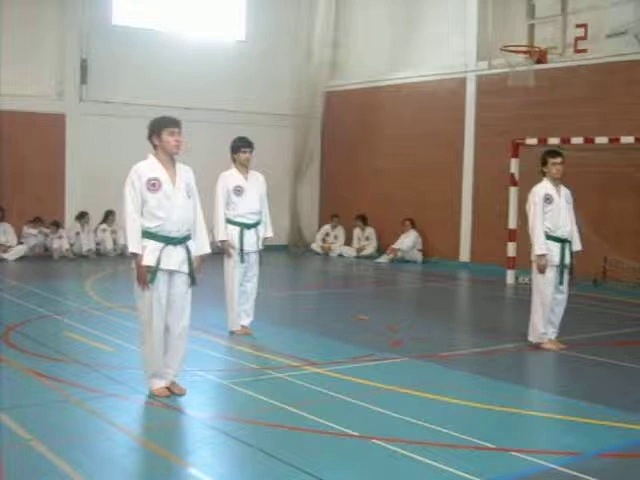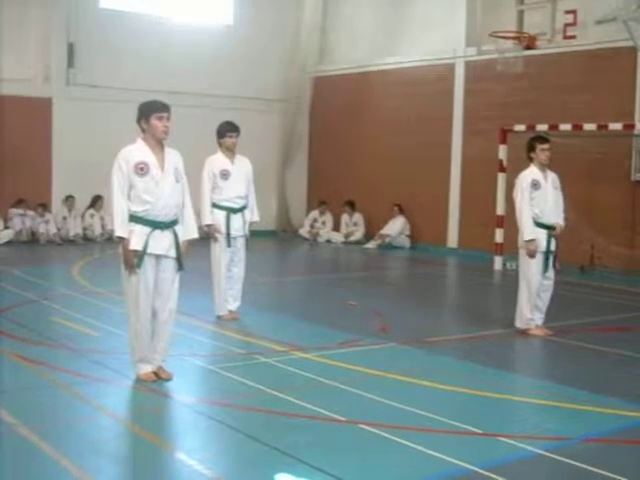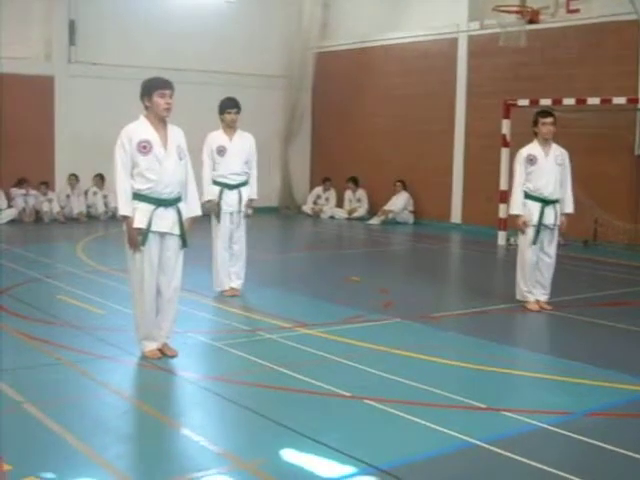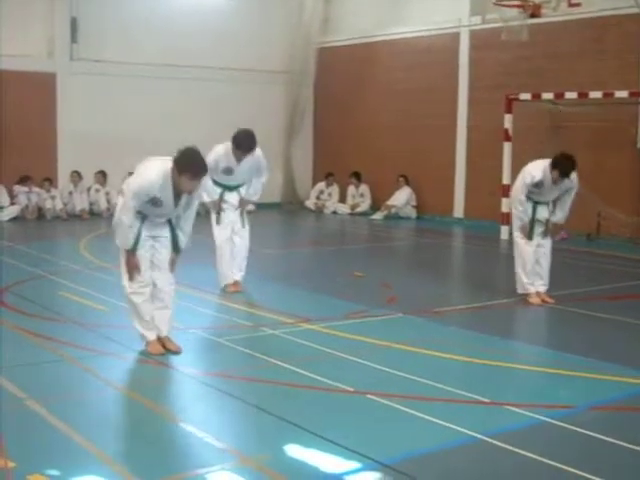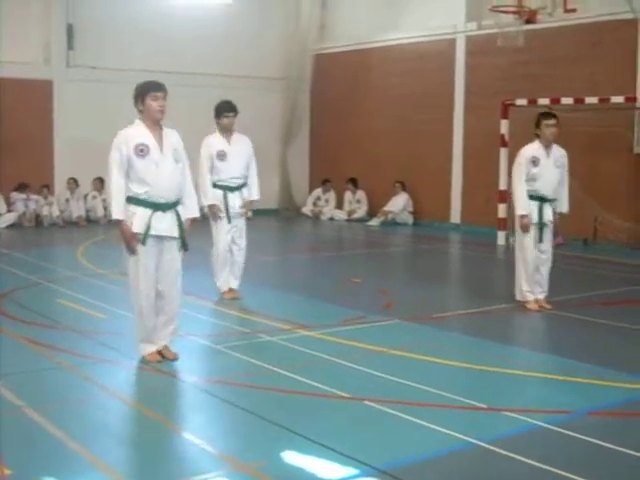
dt=1s
person 1, frame 1
left shoulder: (186, 173)
right shoulder: (141, 171)
left elbow: (196, 213)
right elbow: (133, 215)
left wrist: (198, 253)
right wrist: (139, 258)
left hip: (182, 253)
right hip: (153, 253)
left knee: (179, 320)
right knee: (154, 320)
left ankle: (170, 375)
right ankle: (156, 378)
person 1, frame 2
left shoulder: (175, 157)
right shoulder: (128, 155)
left elbow: (184, 198)
right elbow: (120, 199)
left wrist: (185, 238)
right wrist: (125, 242)
left hip: (169, 238)
right hip: (141, 237)
left knee: (166, 304)
right knee: (141, 304)
left ankle: (157, 360)
right ankle: (143, 363)
person 1, frame 3
left shoulder: (178, 134)
right shoulder: (131, 133)
left elbow: (187, 175)
right elbow: (123, 178)
left wrist: (189, 215)
right wrist: (129, 220)
left hip: (173, 215)
right hip: (144, 215)
left knee: (171, 282)
right knee: (145, 282)
left ankle: (162, 337)
right ankle: (148, 341)
person 1, frame 4
left shoulder: (193, 187)
right shoulder: (148, 179)
left elbow: (186, 219)
right elbow: (125, 216)
left wrist: (176, 251)
right wrist: (130, 253)
left hip: (164, 224)
right hip: (137, 222)
left knee: (165, 280)
right knee: (139, 282)
left ankle: (163, 332)
right ankle: (151, 335)
person 1, frame 5
left shoulder: (173, 137)
right shoulder: (126, 137)
left elbow: (185, 178)
right elbow: (117, 180)
left wrist: (188, 217)
right wrist: (122, 223)
left hip: (171, 219)
right hip: (142, 220)
left knee: (171, 287)
right knee: (145, 288)
left ankle: (163, 341)
right ankle: (148, 344)
person 2, frame 1
left shoulder: (259, 179)
right shoulder: (225, 178)
left elbow: (264, 207)
right elbow: (219, 209)
left wrist: (265, 233)
right wrist: (222, 238)
left hip: (253, 234)
right hip: (234, 233)
left knee: (251, 280)
right knee: (234, 280)
left ankle: (245, 321)
right ankle: (235, 324)
person 2, frame 2
left shoulder: (245, 163)
right shoulder: (212, 162)
left elbow: (250, 192)
right elbow: (206, 193)
left wrist: (252, 218)
right wrist: (208, 222)
left hip: (240, 218)
right hip: (221, 217)
left knee: (238, 265)
right knee: (221, 265)
left ankle: (232, 306)
right ankle: (222, 308)
person 2, frame 3
left shoulder: (248, 139)
right shoulder: (212, 138)
left elbow: (253, 170)
right elbow: (207, 170)
left wrist: (251, 197)
right wrist: (209, 198)
left hip: (240, 194)
right hip: (220, 194)
left knee: (238, 242)
right knee: (221, 242)
left ankle: (236, 283)
right ankle: (224, 284)
person 2, frame 4
left shoulder: (257, 154)
right shoulder: (219, 153)
left elbow: (261, 176)
left wrist: (249, 197)
right wrist: (213, 199)
left hip: (240, 196)
right hip: (220, 195)
left knee: (241, 236)
right knee: (222, 237)
left ankle: (236, 277)
right ankle: (228, 279)
person 2, frame 5
left shoulder: (245, 141)
right shoulder: (210, 142)
left elbow: (252, 170)
right elbow: (204, 174)
left wrist: (251, 199)
right wrist: (210, 203)
left hip: (240, 197)
right hip: (220, 197)
left knee: (239, 244)
right knee: (222, 244)
left ankle: (233, 285)
right ankle: (224, 286)
person 3, frame 1
left shoulder: (566, 193)
right shoulder: (539, 191)
left elbow: (571, 222)
right elbow: (535, 224)
left wrist: (575, 249)
right wrist: (540, 253)
left hip: (563, 249)
right hip: (547, 248)
left knee: (560, 295)
right knee: (544, 294)
left ankle: (550, 335)
right ankle: (540, 336)
person 3, frame 2
left shoulder: (553, 178)
right shoulder: (526, 177)
left elbow: (558, 205)
right elbow: (523, 210)
left wrist: (560, 225)
right wrist: (529, 239)
left hip: (549, 236)
right hip: (534, 235)
left knee: (547, 281)
right knee: (531, 280)
left ankle: (537, 321)
right ankle: (527, 322)
person 3, frame 3
left shoulder: (562, 154)
right shoulder: (525, 153)
left elbow: (566, 184)
right elbow: (518, 184)
left wrist: (564, 213)
right wrist: (518, 213)
left hip: (552, 210)
right hip: (531, 208)
left knee: (548, 256)
right knee: (528, 254)
left ankle: (541, 296)
right ankle: (528, 296)
person 3, frame 4
left shoulder: (572, 179)
right shoulder: (532, 172)
left elbow: (565, 202)
right elbow: (517, 198)
left wrist: (554, 222)
right wrist: (524, 223)
left hip: (544, 209)
right hip: (524, 207)
left knee: (544, 248)
right knee: (525, 248)
left ankle: (540, 288)
right ankle: (530, 289)
person 3, frame 5
left shoulder: (561, 154)
right shoulder: (527, 152)
left elbow: (563, 184)
right elbow: (518, 184)
left wrist: (560, 211)
right wrist: (522, 214)
left hip: (548, 208)
right hip: (530, 208)
left knee: (545, 255)
right knee: (528, 254)
left ankle: (539, 295)
right ankle: (527, 296)
